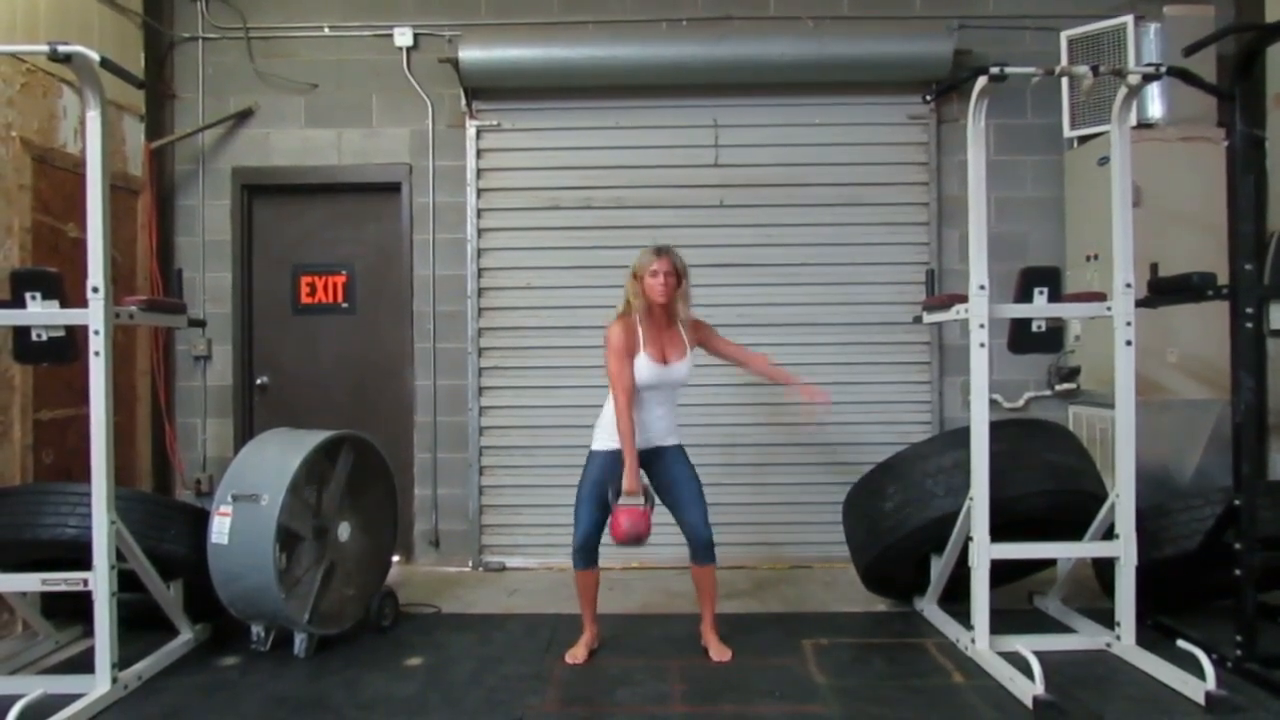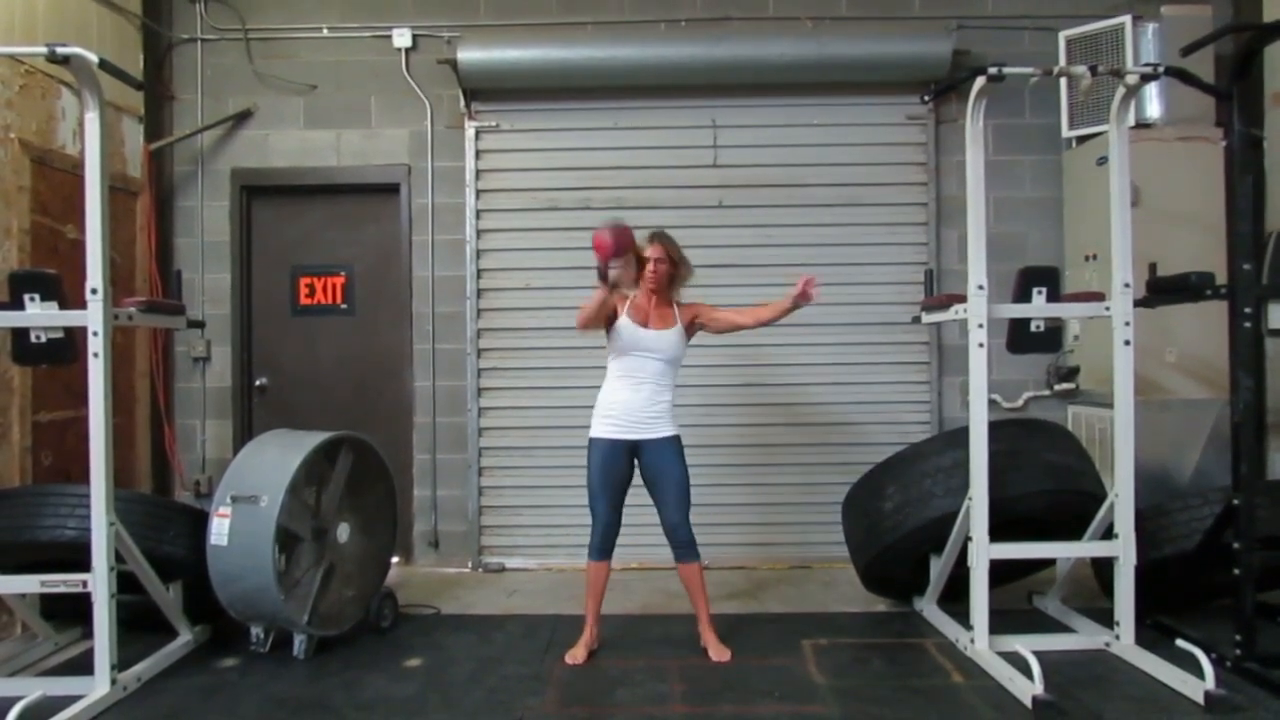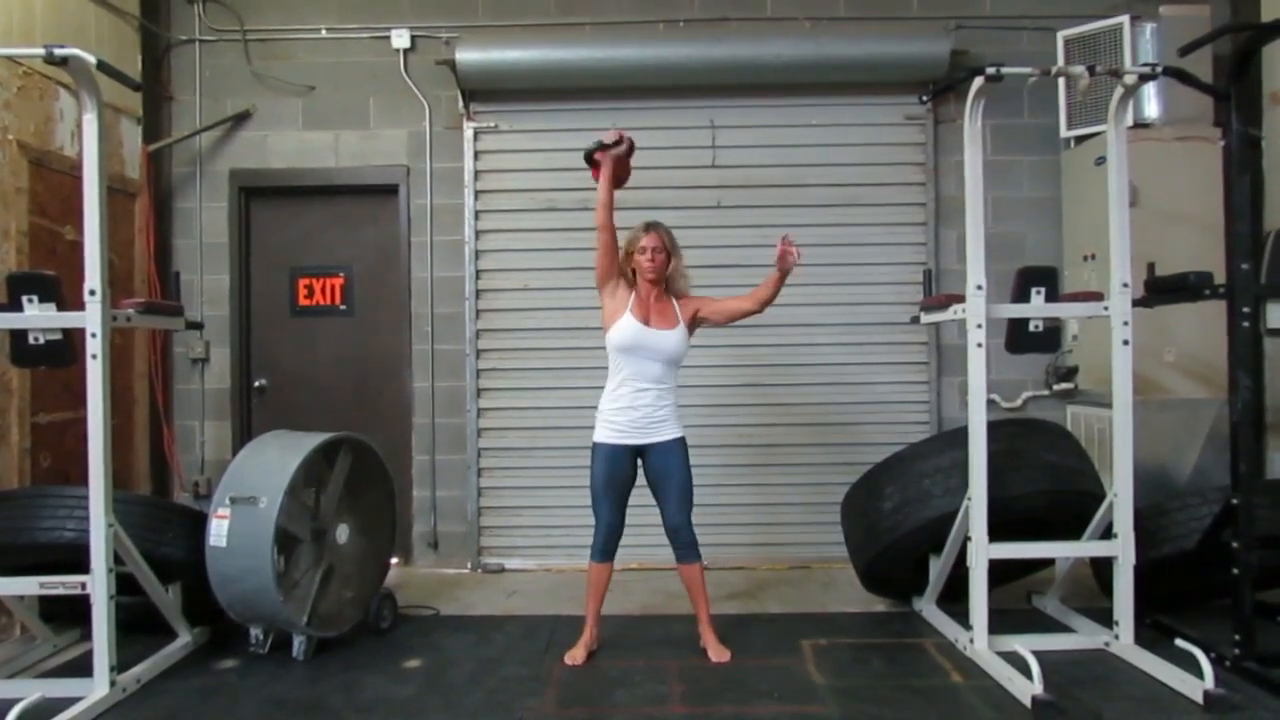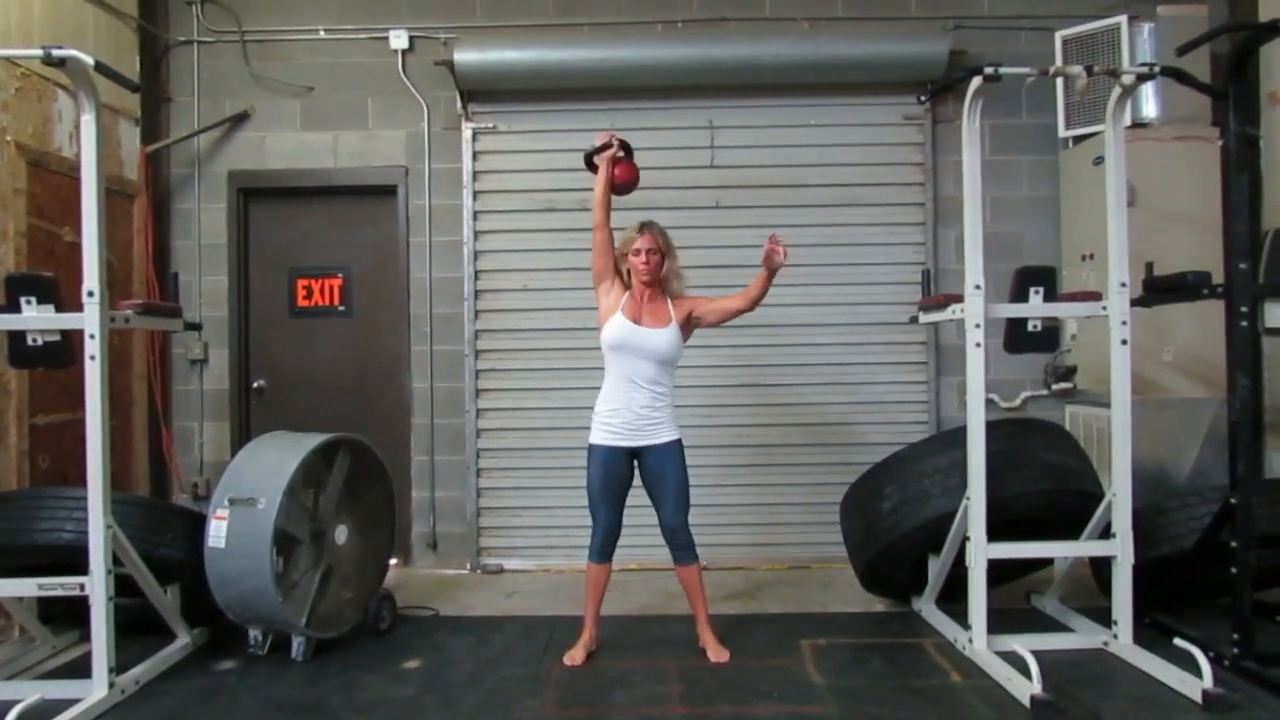
dt=0.3s
person 1, frame 1
left shoulder: (690, 329)
right shoulder: (623, 330)
left elbow: (746, 358)
right elbow: (622, 401)
left wrist: (796, 384)
right wrist: (630, 468)
left hip: (664, 445)
right hip: (613, 445)
left knee: (700, 536)
right knee: (584, 540)
left ankle: (709, 630)
right ankle: (589, 632)
person 1, frame 2
left shoulder: (687, 315)
right shoulder: (619, 301)
left elbow: (748, 319)
right elbow: (585, 320)
left wrist: (792, 302)
right wrist: (607, 288)
left hip: (660, 435)
right hip: (610, 432)
left knee: (679, 530)
right knee: (603, 532)
left ankle: (707, 631)
right ankle: (589, 632)
person 1, frame 3
left shoulder: (687, 309)
right shoulder: (616, 296)
left elbow: (753, 303)
right elbow: (603, 230)
left wrist: (780, 272)
right wrist: (606, 169)
left hip: (664, 437)
right hip: (613, 436)
left knee: (681, 531)
right knee: (606, 535)
left ankle: (706, 631)
right ankle: (589, 633)
person 1, frame 4
left shoulder: (683, 309)
right shoulder: (611, 296)
left elbow: (744, 303)
right elbow: (600, 226)
left wrist: (769, 271)
right wrist: (605, 167)
left hip: (661, 438)
right hip: (609, 437)
left knee: (678, 533)
right knee: (604, 536)
left ankle: (706, 632)
right ankle: (587, 634)
